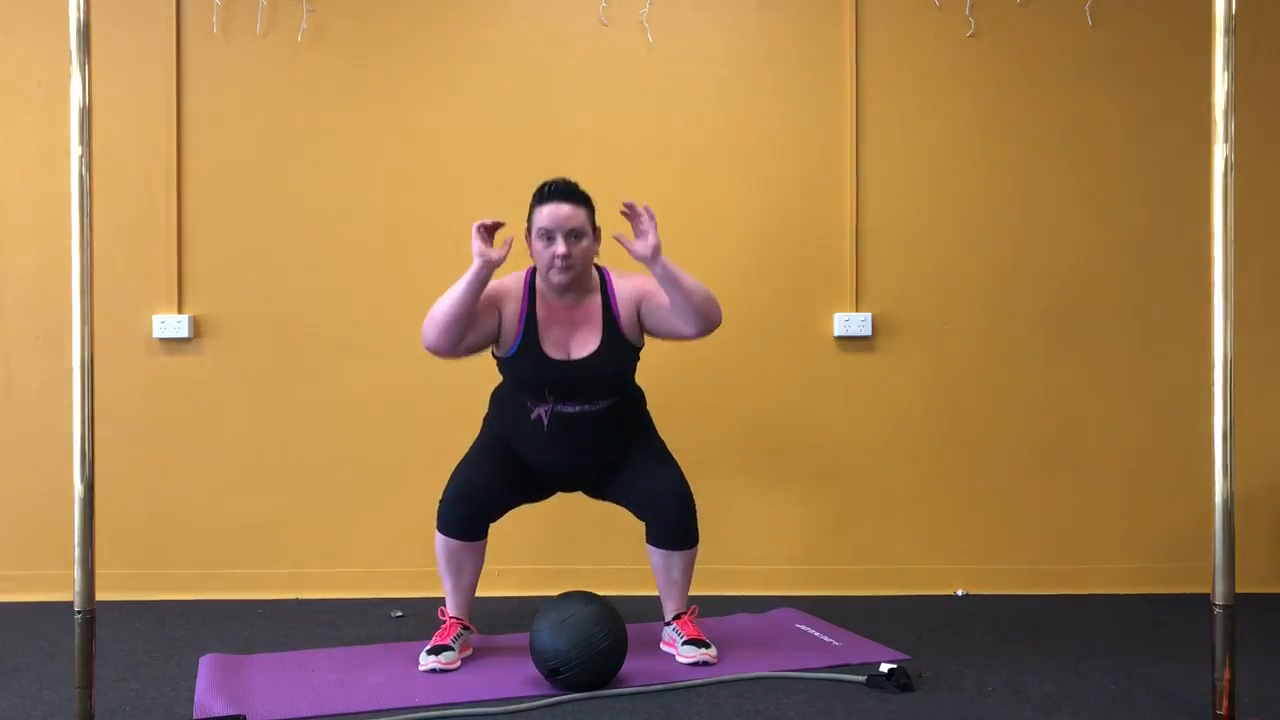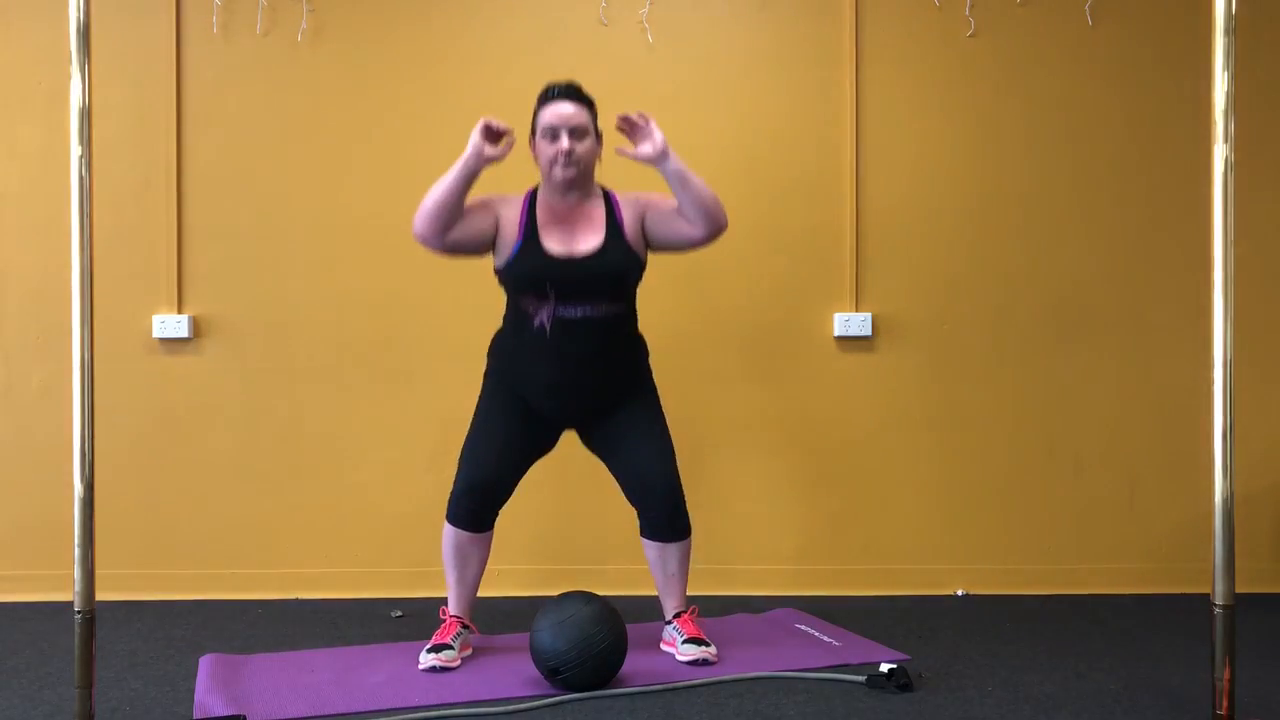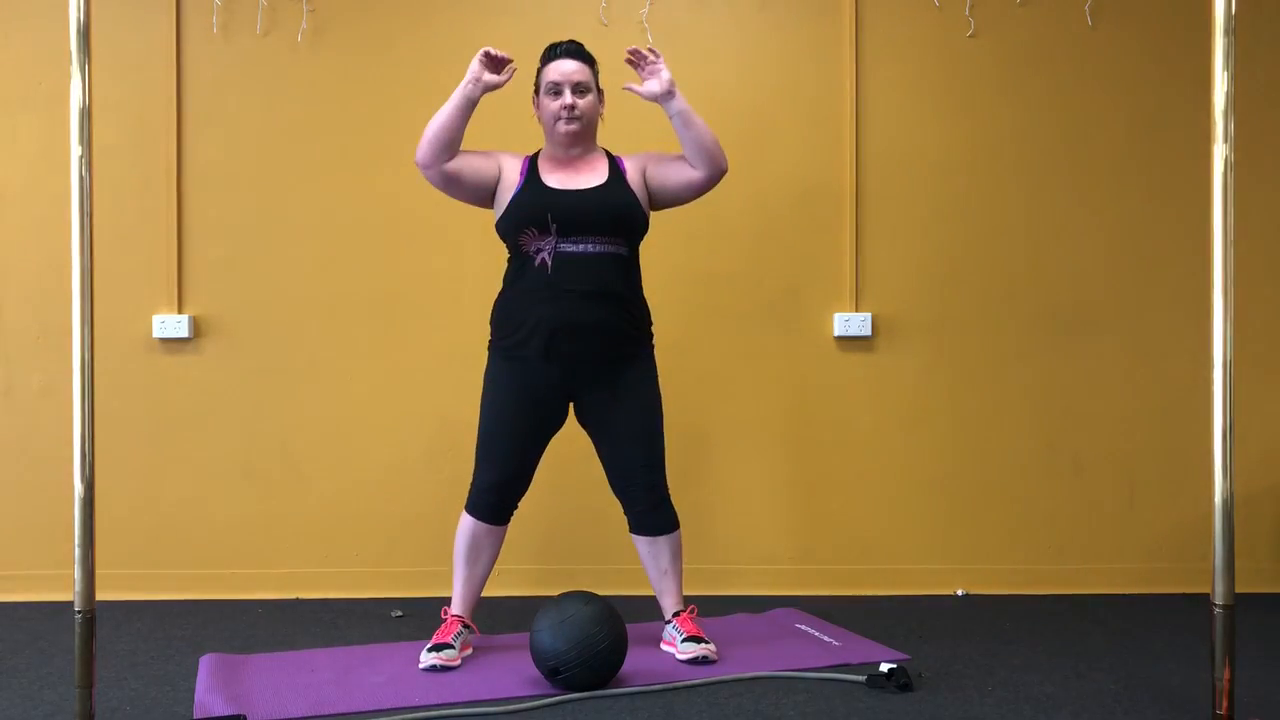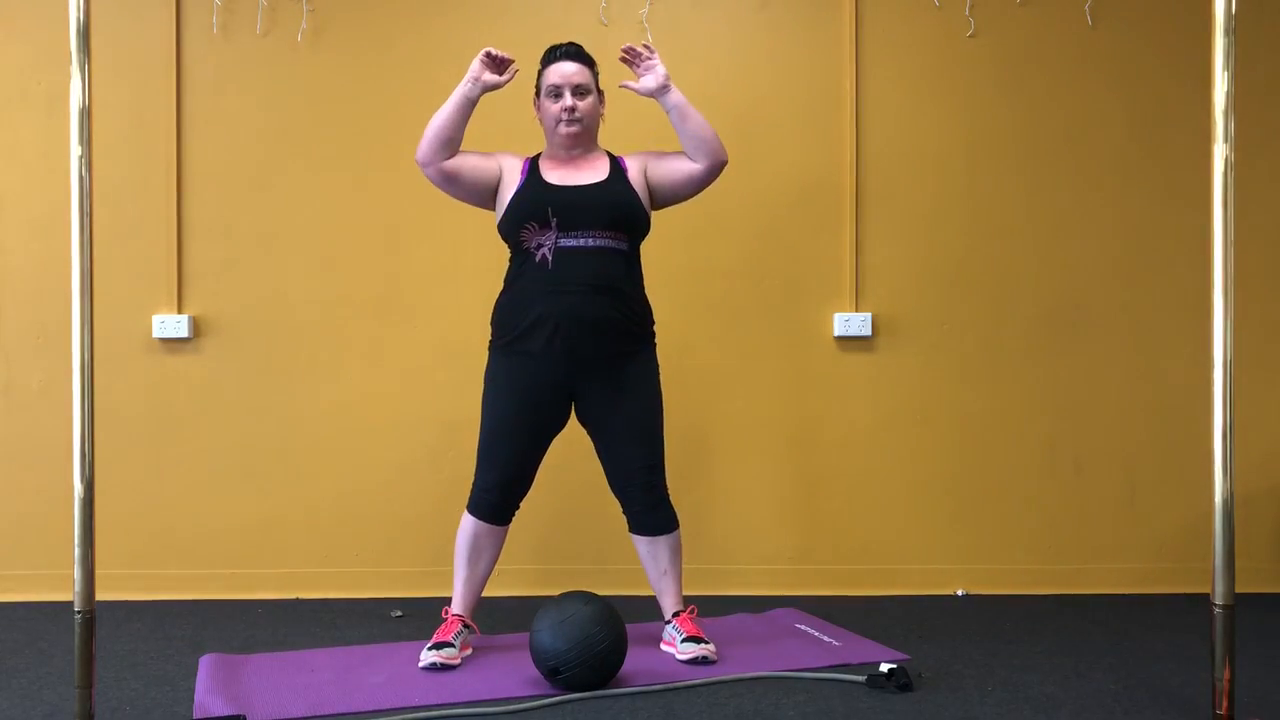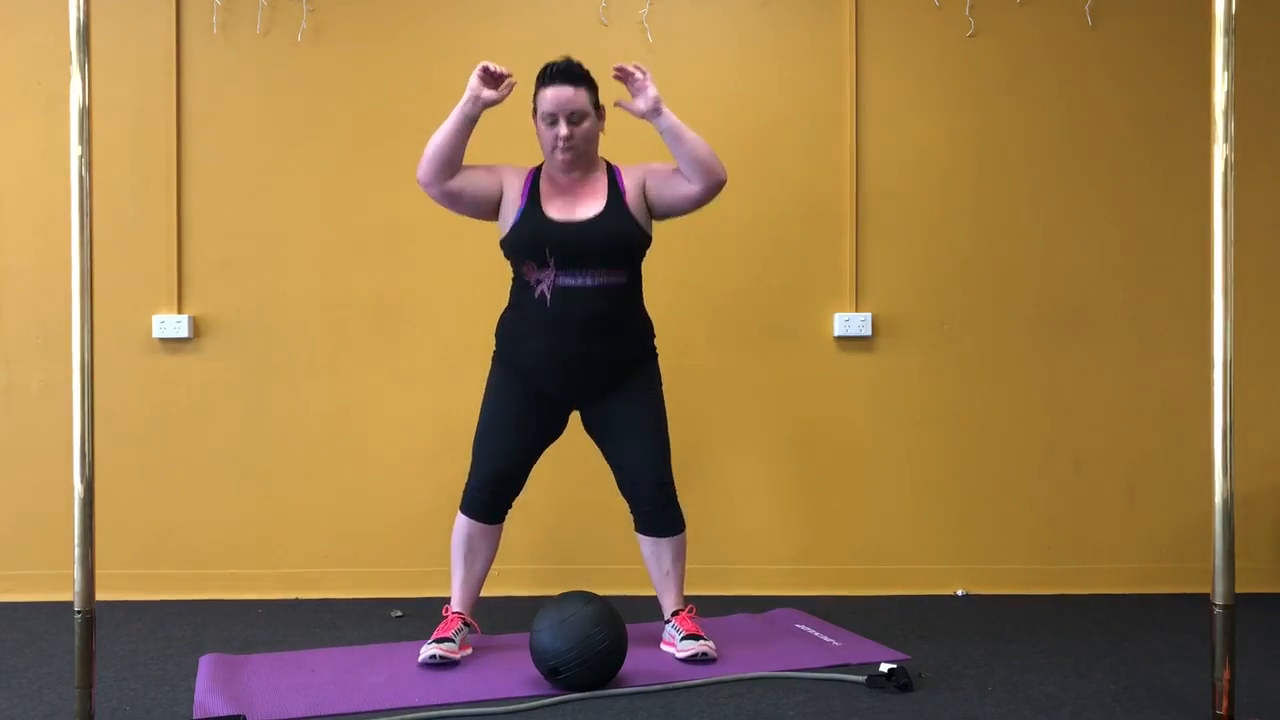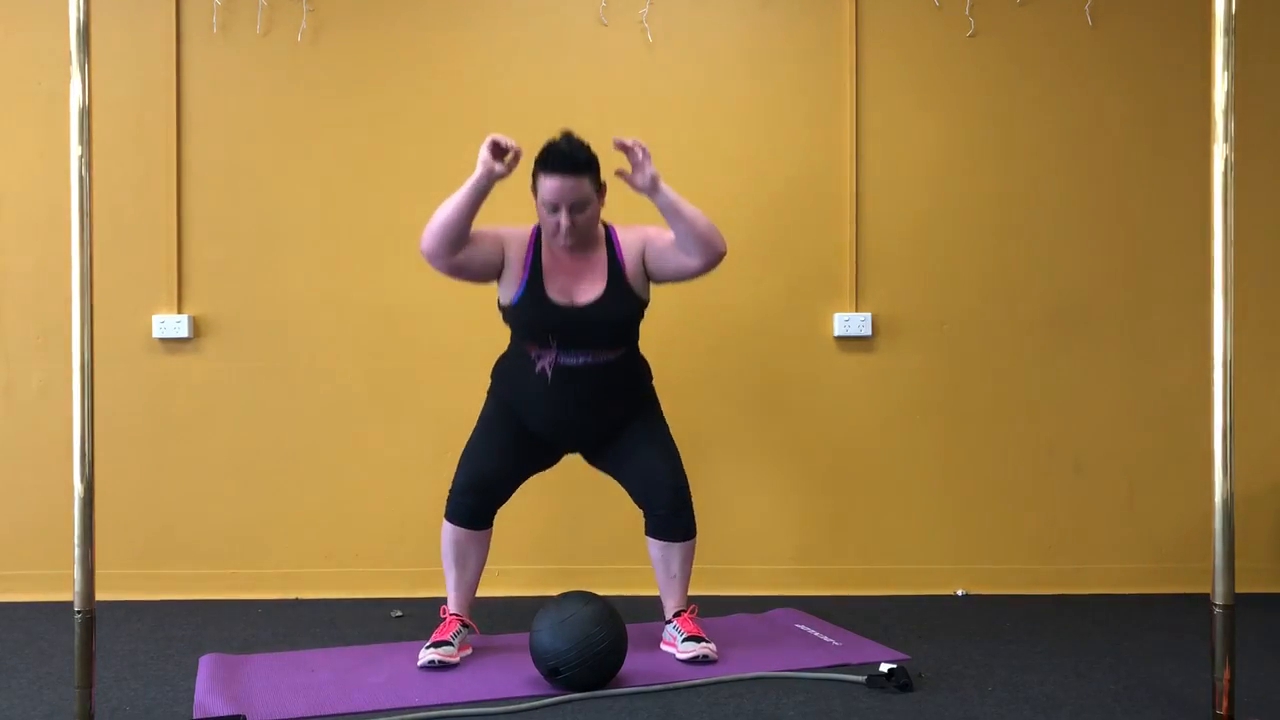
dt=0.3s
person 1, frame 1
left shoulder: (628, 296)
right shoulder: (506, 300)
left elbow: (703, 322)
right elbow: (437, 342)
left wrist: (658, 262)
right wrist: (478, 272)
left hip: (618, 447)
right hip: (519, 448)
left knee: (673, 505)
right knee: (460, 504)
left ankle: (678, 622)
right ankle: (455, 627)
person 1, frame 2
left shoulder: (633, 214)
right shoulder: (506, 217)
left elbow: (709, 227)
right elbow: (428, 232)
left wrist: (665, 162)
right wrist: (471, 162)
left hip: (618, 392)
right hip: (521, 390)
left knee: (662, 492)
right knee: (473, 491)
left ankle: (679, 621)
right ankle: (455, 624)
person 1, frame 3
left shoulder: (634, 173)
right shoulder: (508, 174)
left elbow: (710, 170)
right elbow: (431, 162)
left wrist: (669, 98)
right wrist: (471, 89)
left hip: (618, 361)
right hip: (525, 358)
left knee: (644, 488)
right knee: (493, 487)
left ankle: (678, 620)
right ankle: (457, 623)
person 1, frame 4
left shoulder: (635, 173)
right shoulder: (509, 175)
left elbow: (710, 161)
right elbow: (432, 160)
left wrist: (664, 92)
right wrist: (472, 87)
left hip: (620, 359)
right hip: (527, 356)
left knee: (643, 489)
right knee: (495, 488)
left ankle: (677, 620)
right ankle: (457, 622)
person 1, frame 5
left shoulder: (635, 185)
right shoulder: (511, 187)
left elbow: (708, 181)
right elbow: (433, 180)
left wrist: (657, 114)
right wrist: (471, 105)
left hip: (621, 374)
right hip: (527, 372)
left knee: (652, 487)
right knee: (488, 485)
left ankle: (677, 619)
right ankle: (457, 620)
person 1, frame 6
left shoulder: (634, 248)
right shoulder: (512, 251)
left elbow: (707, 253)
right elbow: (437, 250)
left wrist: (656, 190)
right wrist: (481, 180)
left hip: (621, 415)
right hip: (524, 412)
left knee: (669, 494)
right knee: (471, 491)
left ankle: (678, 620)
right ankle: (455, 622)
